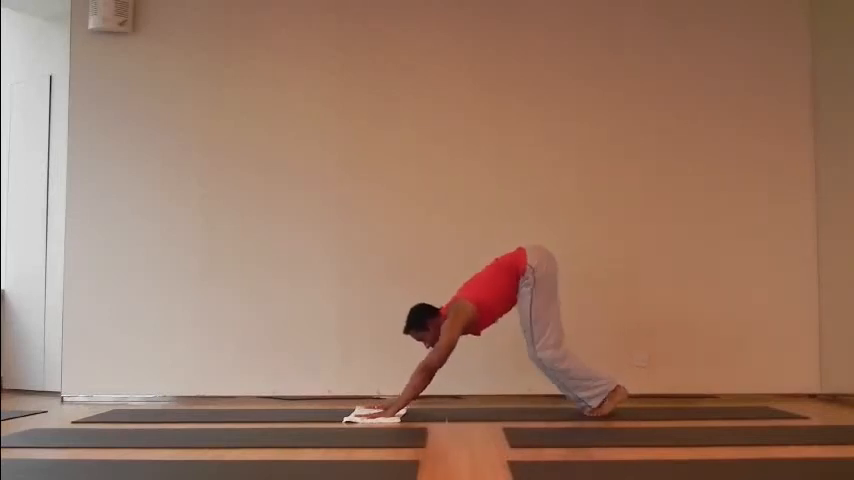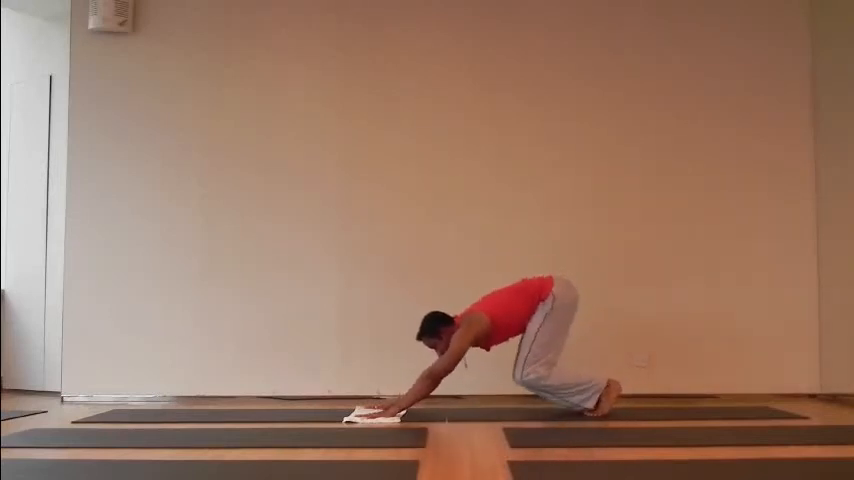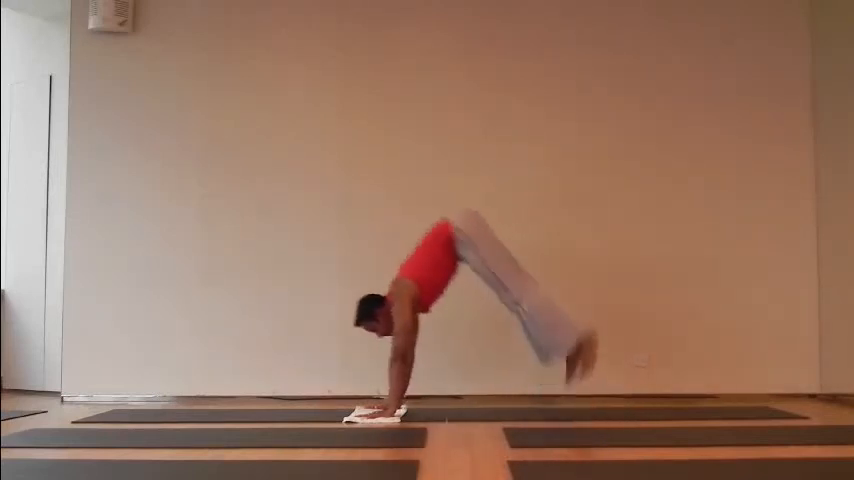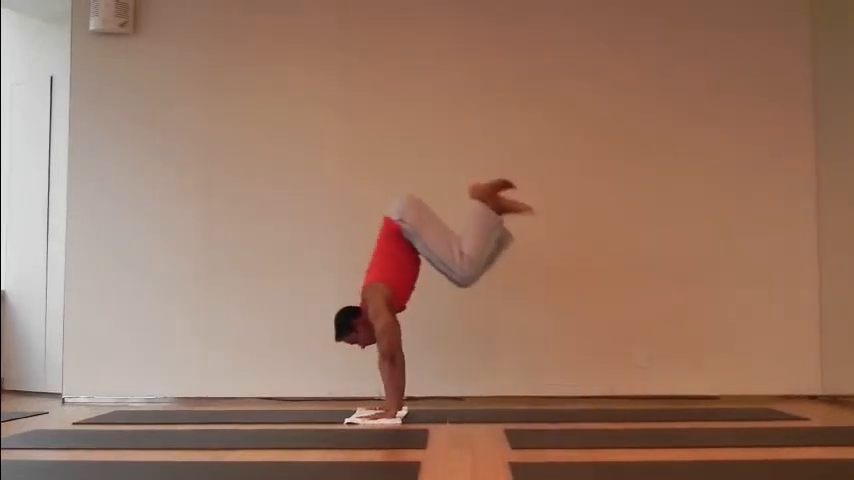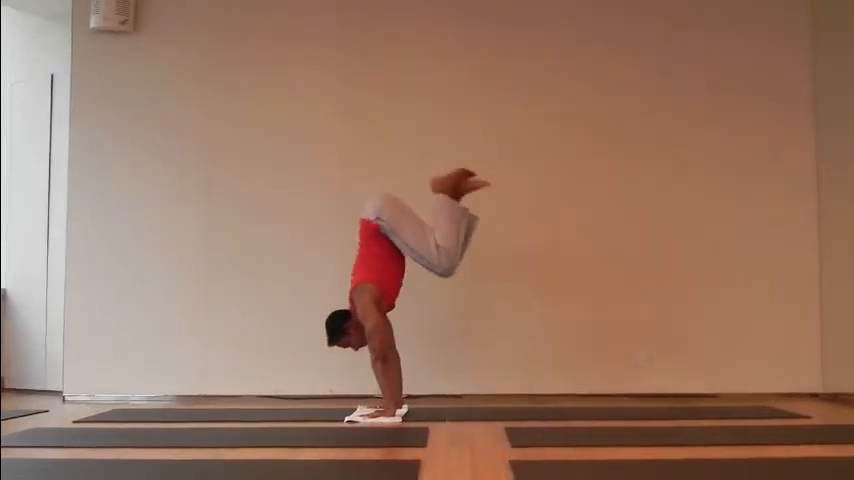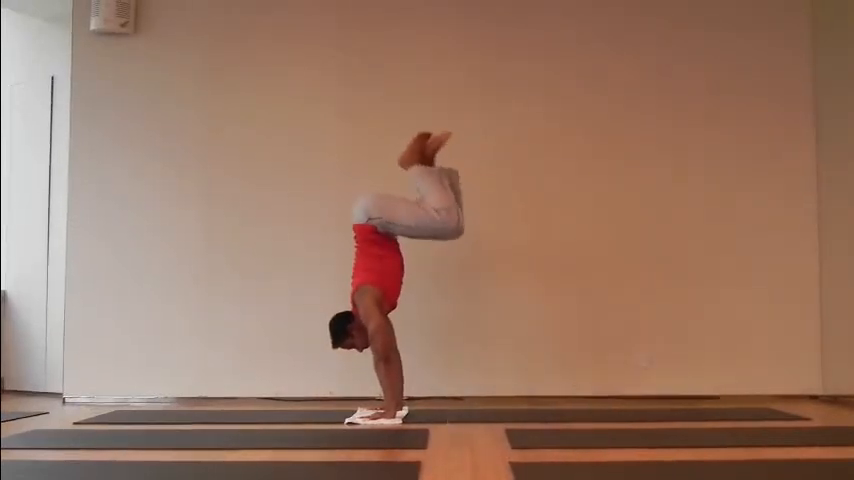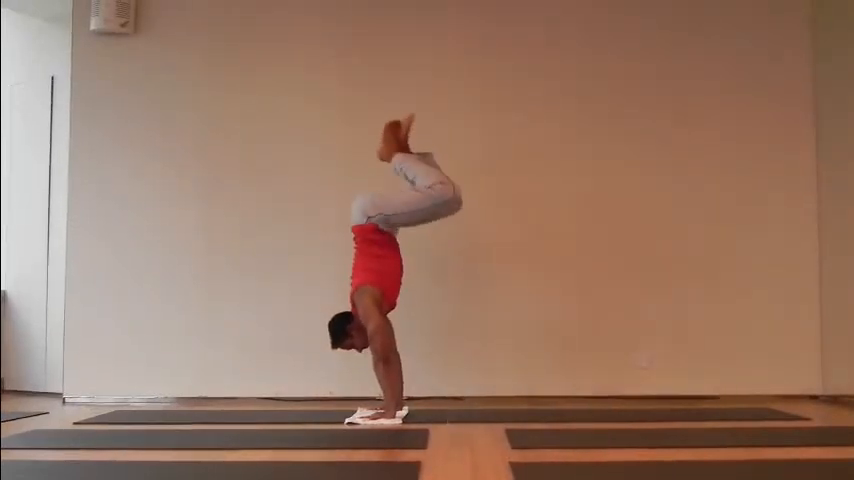
dt=0.4s
person 1, frame 1
left shoulder: (454, 320)
right shoulder: (452, 317)
left elbow: (427, 368)
right elbow: (428, 367)
left wrist: (397, 406)
right wrist: (400, 400)
left hip: (532, 266)
right hip: (529, 267)
left knee: (542, 351)
right knee: (541, 350)
left ankle: (606, 391)
right ankle: (601, 393)
person 1, frame 2
left shoulder: (466, 330)
right shoulder: (463, 327)
left elbow: (434, 374)
right elbow: (434, 374)
left wrist: (399, 405)
right wrist: (401, 401)
left hip: (555, 296)
right hip: (550, 296)
left knee: (528, 374)
right knee: (530, 373)
left ankle: (602, 388)
right ankle: (598, 391)
person 1, frame 3
left shoulder: (401, 301)
right shoulder: (405, 303)
left elbow: (400, 357)
right elbow: (405, 357)
left wrist: (392, 405)
right wrist: (393, 402)
left knee: (515, 294)
right knee: (515, 290)
left ankle: (577, 341)
right ankle: (572, 345)
person 1, frame 4
left shoulder: (375, 304)
right shoulder: (380, 306)
left elbow: (388, 357)
right elbow: (393, 356)
left wrist: (393, 406)
right wrist: (396, 403)
right hip: (405, 223)
left knee: (465, 271)
right knee: (466, 269)
left ankle: (484, 202)
right ankle: (487, 206)
person 1, frame 5
left shoulder: (364, 306)
left elbow: (382, 357)
right elbow: (387, 355)
left wrist: (391, 406)
right wrist: (394, 402)
right hip: (383, 220)
left ankle: (446, 192)
right ankle: (448, 194)
person 1, frame 6
left shoulder: (367, 306)
left elbow: (384, 358)
left wrist: (391, 408)
right wrist: (395, 404)
right hip: (375, 224)
left ankle: (418, 163)
person 1, frame 7
left shoulder: (366, 307)
left elbow: (384, 358)
right elbow: (387, 357)
left wrist: (391, 409)
right wrist: (394, 405)
right hip: (374, 224)
left ankle: (395, 153)
